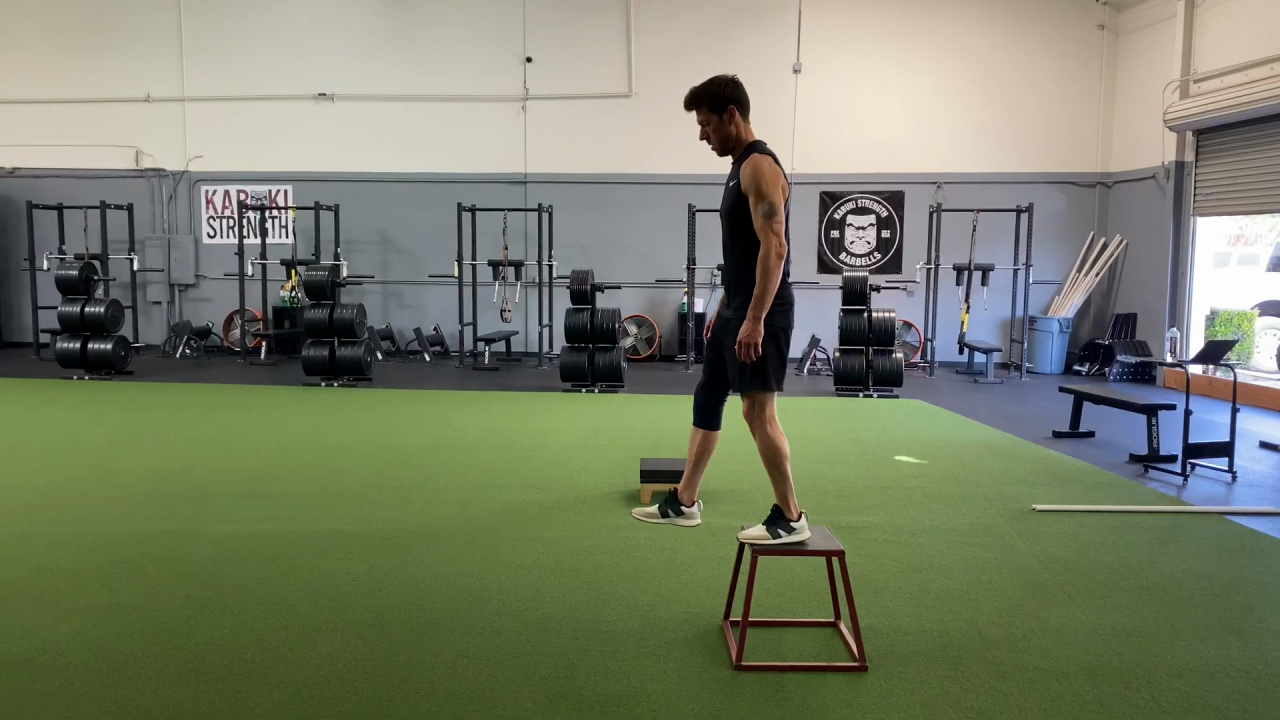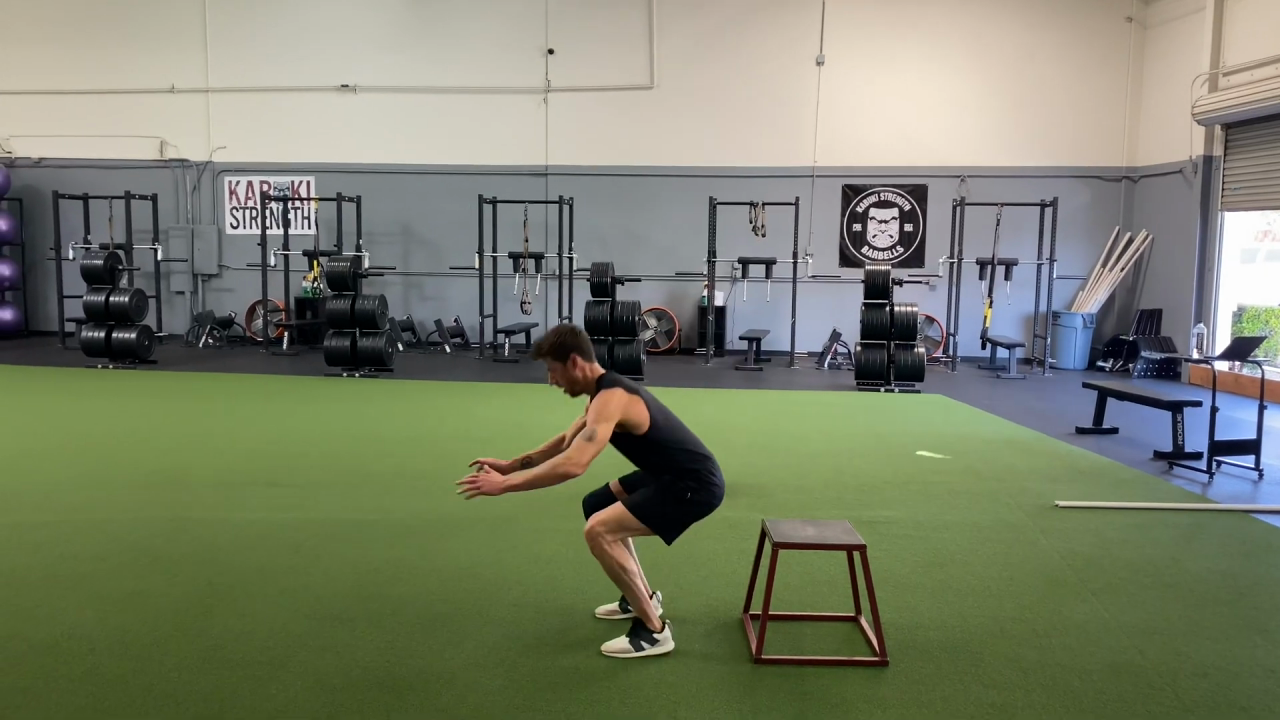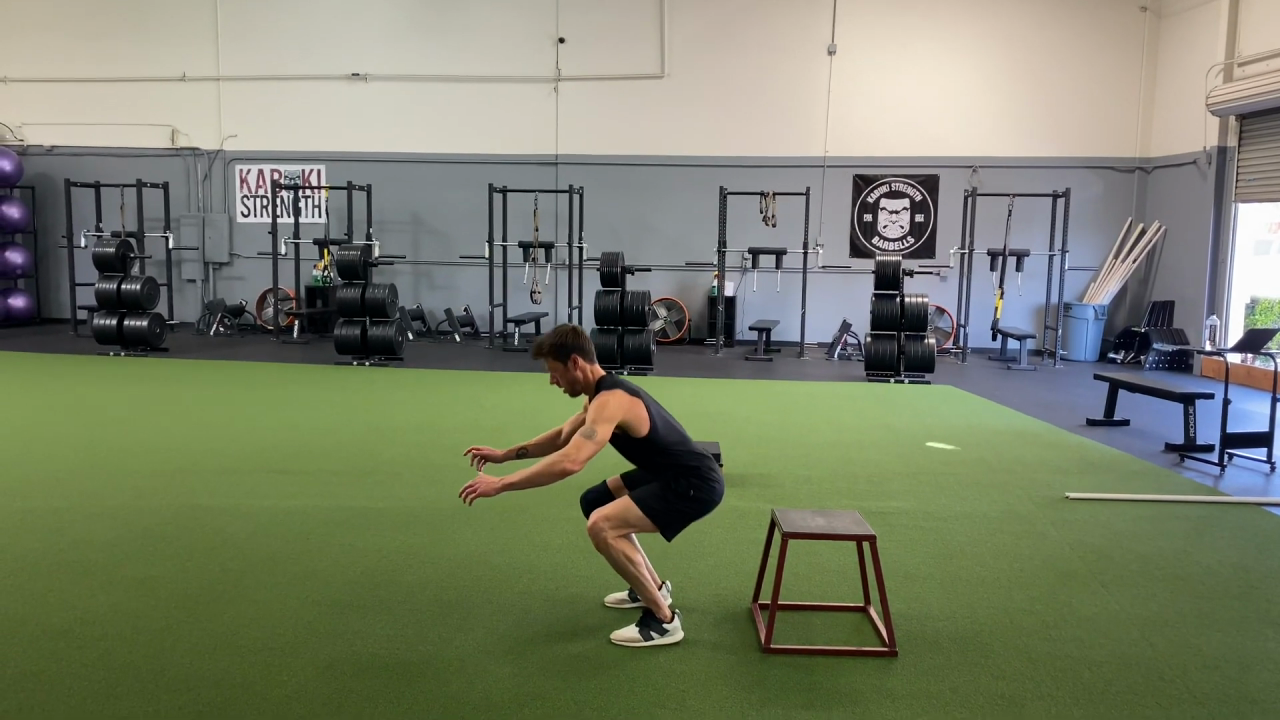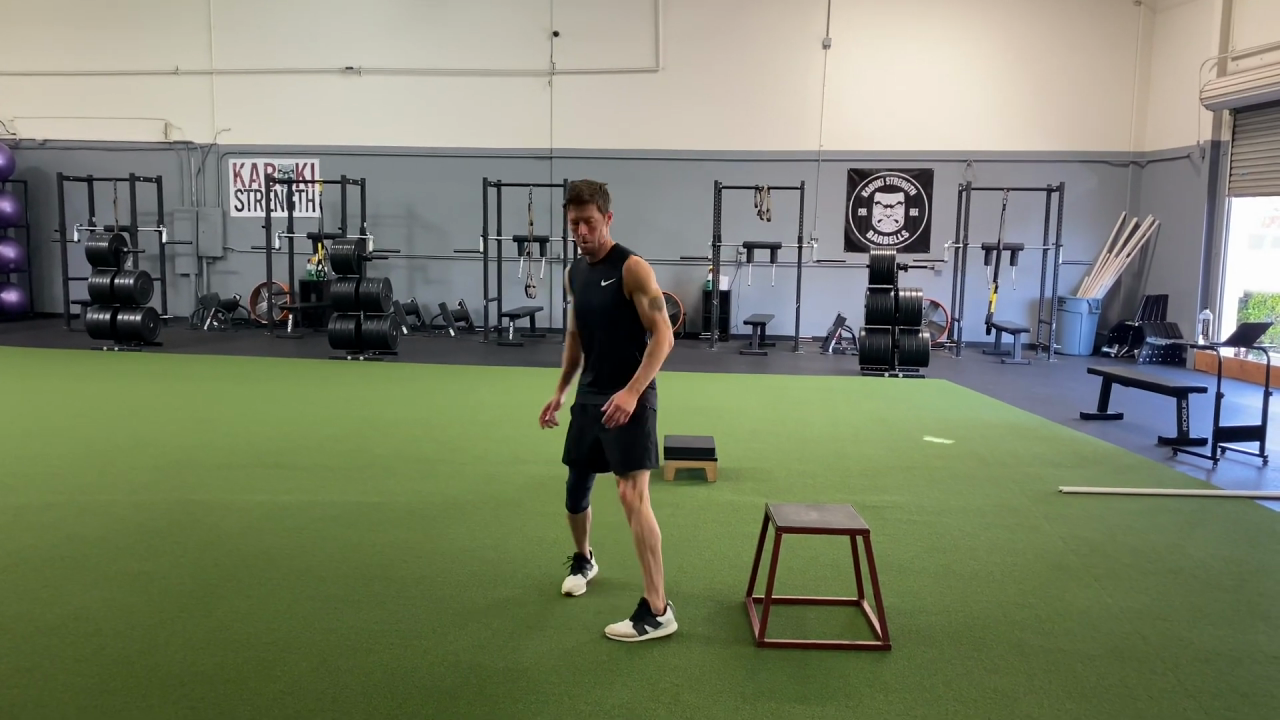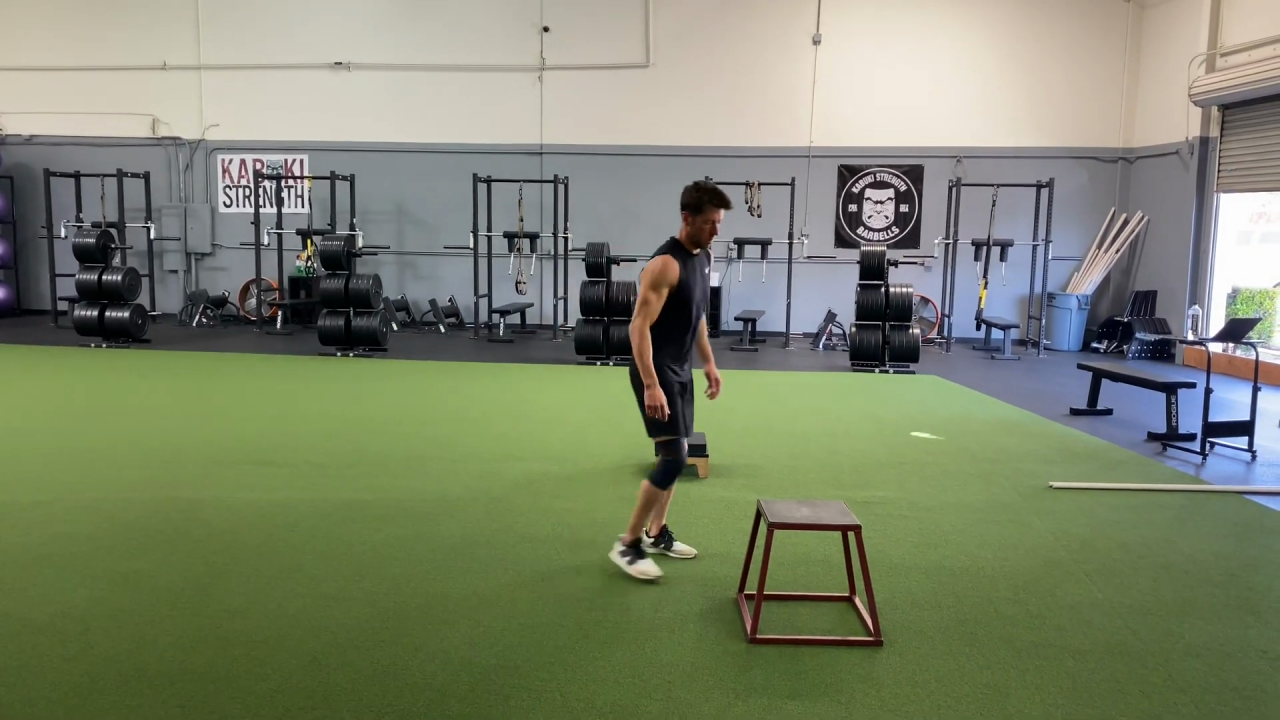
dt=1s
person 1, frame 1
left shoulder: (759, 166)
right shoulder: (740, 168)
left elbow: (774, 249)
left wrist: (754, 321)
right wrist: (724, 309)
left hip: (760, 314)
right hip: (737, 311)
left knee: (758, 413)
right knee: (706, 399)
left ankle: (790, 518)
right ankle: (683, 502)
person 1, frame 2
left shoulder: (608, 401)
right shoulder: (608, 391)
left elbow: (572, 465)
right elbow: (567, 442)
left wrist: (505, 486)
right wrist: (510, 466)
left hip: (696, 484)
right hip: (680, 473)
left knee: (598, 531)
right knee: (598, 509)
left ankle: (653, 631)
right ankle: (642, 596)
person 1, frame 3
left shoulder: (609, 402)
right shoulder: (605, 392)
left elbow: (569, 462)
right elbow: (563, 436)
left wrist: (500, 484)
right wrist: (503, 455)
left hip: (695, 485)
right hip: (672, 474)
left knee: (602, 526)
right knee: (594, 503)
left ankle: (663, 620)
right ankle: (653, 587)
person 1, frame 4
left shoulder: (632, 268)
right shoulder: (575, 272)
left elbow: (663, 335)
left wrist: (632, 392)
right wrist: (559, 392)
left hip: (630, 398)
right hip: (590, 398)
left knee: (632, 496)
right knee: (576, 489)
left ankle: (657, 611)
right ankle: (583, 559)
person 1, frame 5
left shoulder: (703, 256)
right shoulder: (665, 263)
right elbow: (639, 326)
left wrist: (709, 363)
right wrist: (651, 385)
left hip: (681, 368)
right hip: (657, 372)
left knee: (680, 452)
right knee: (671, 459)
left ankle: (655, 533)
right ankle: (629, 543)
